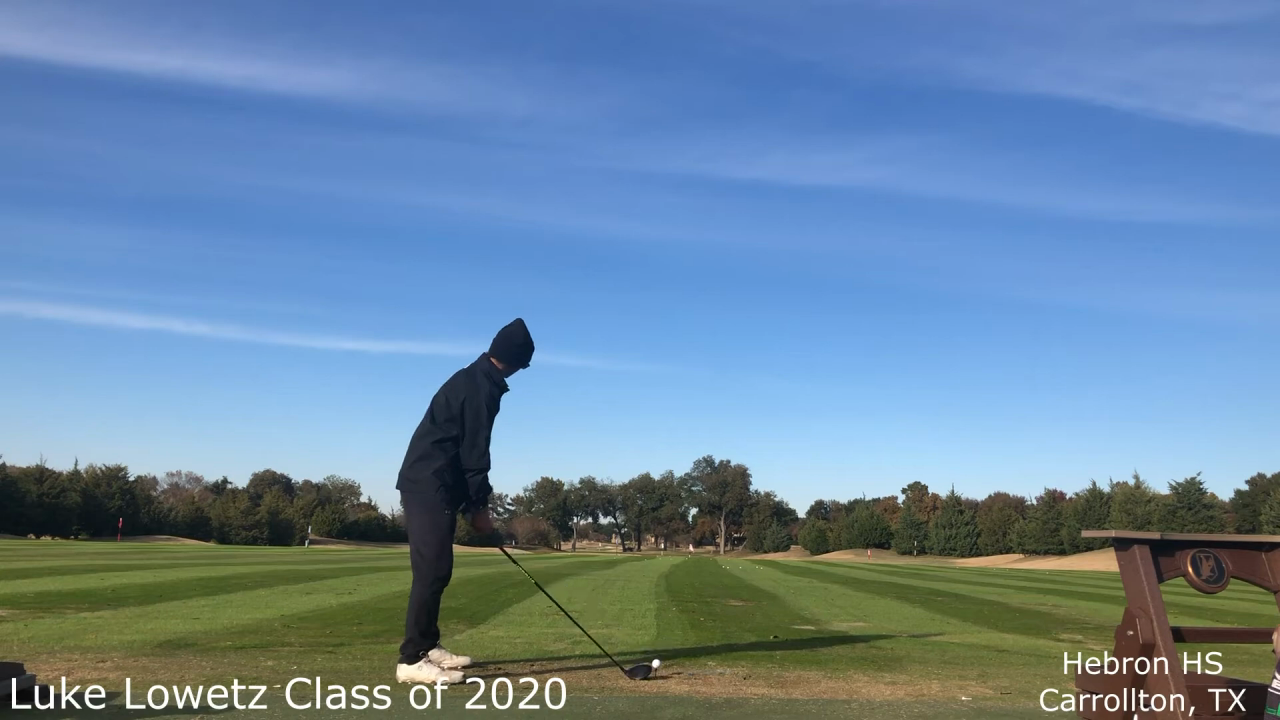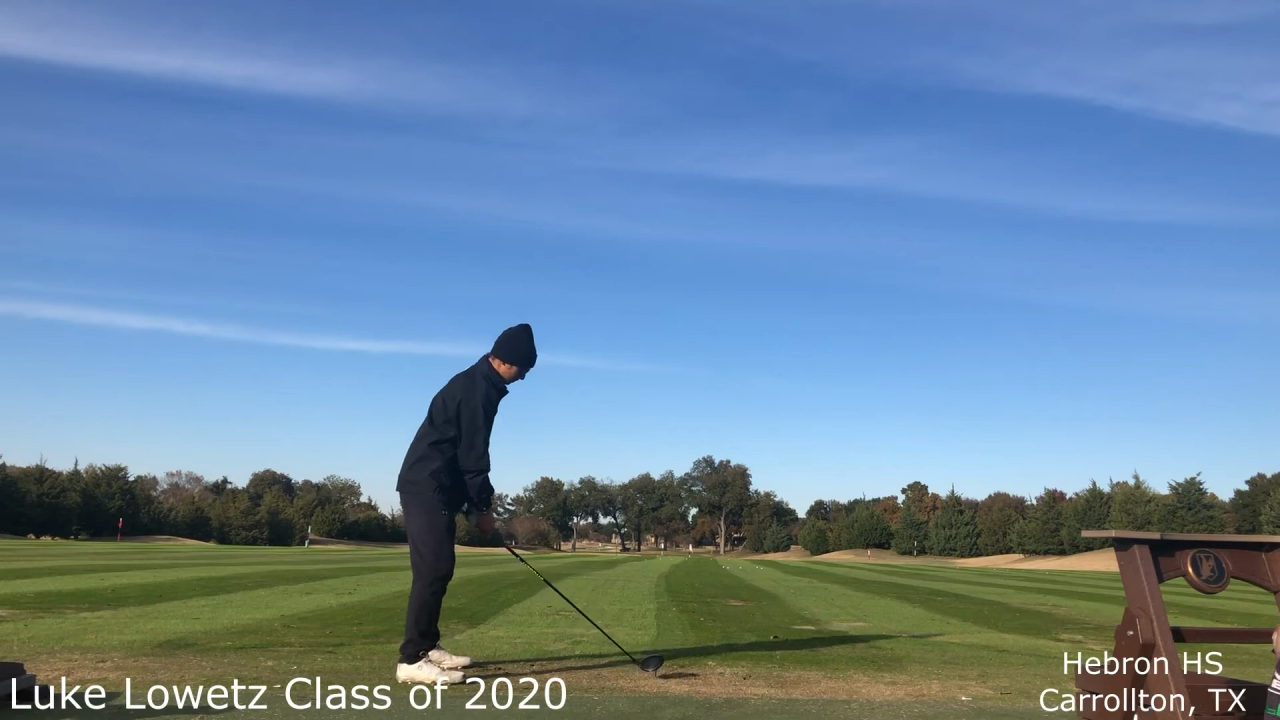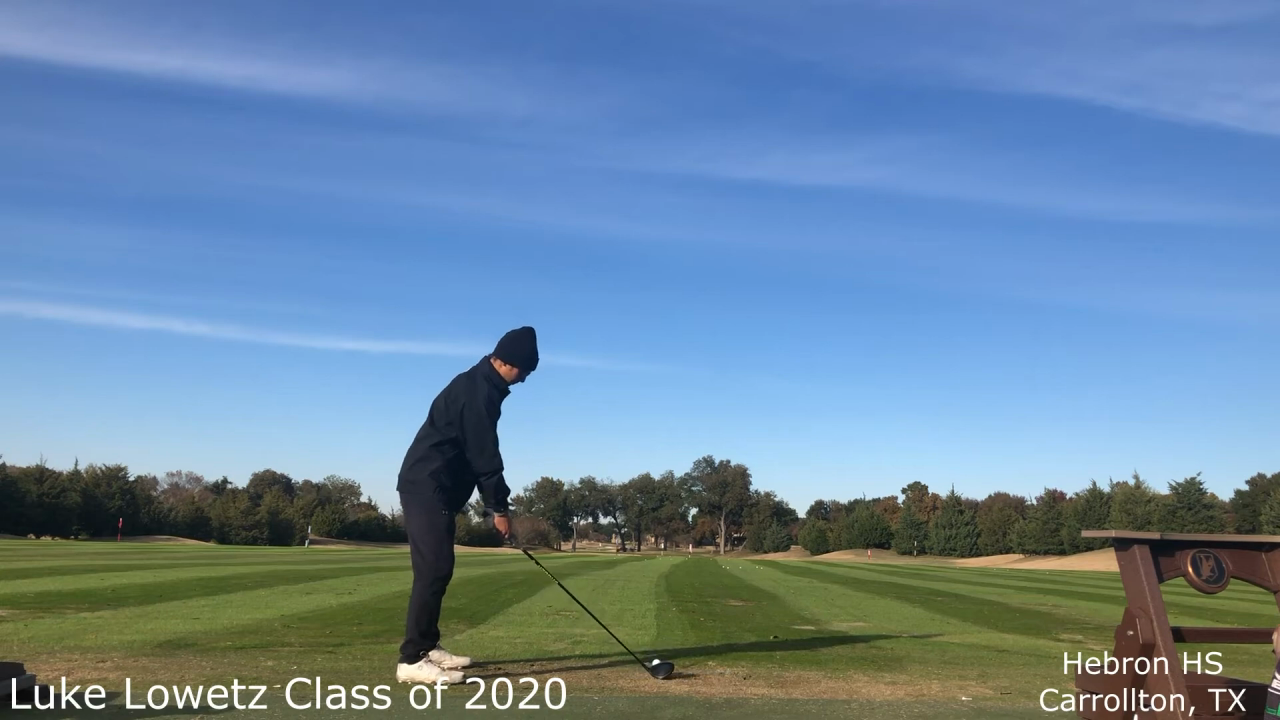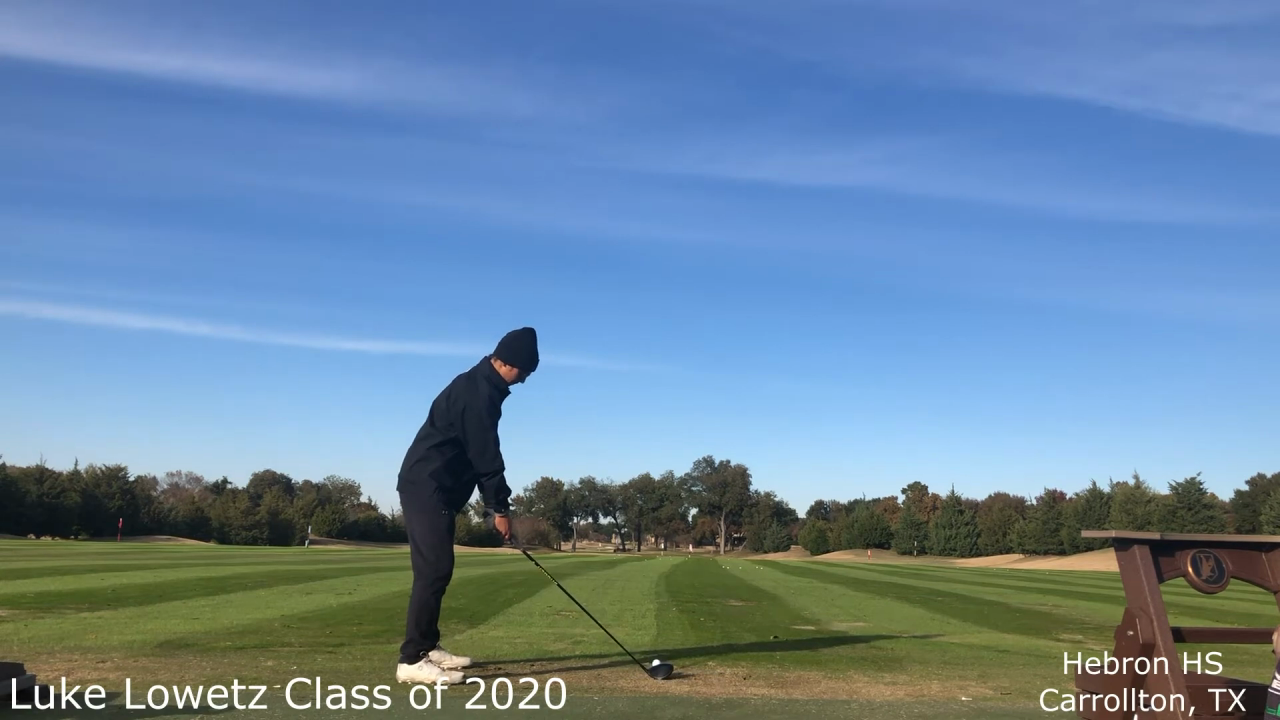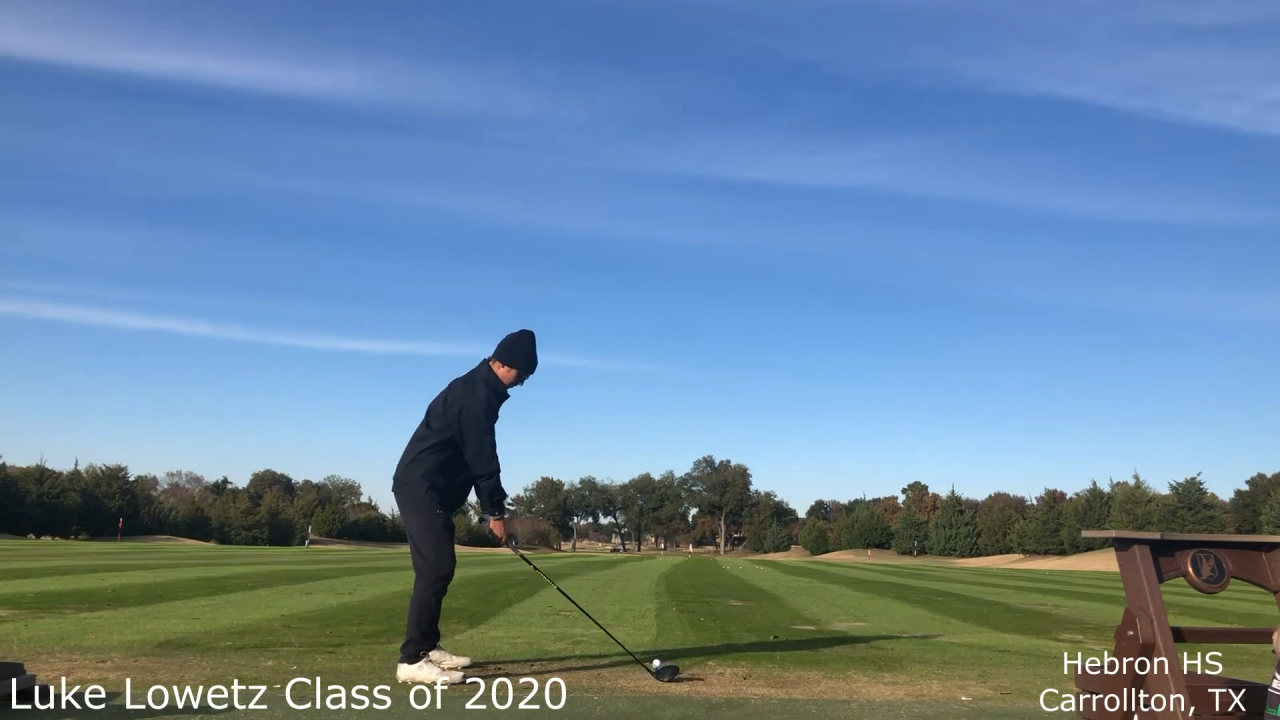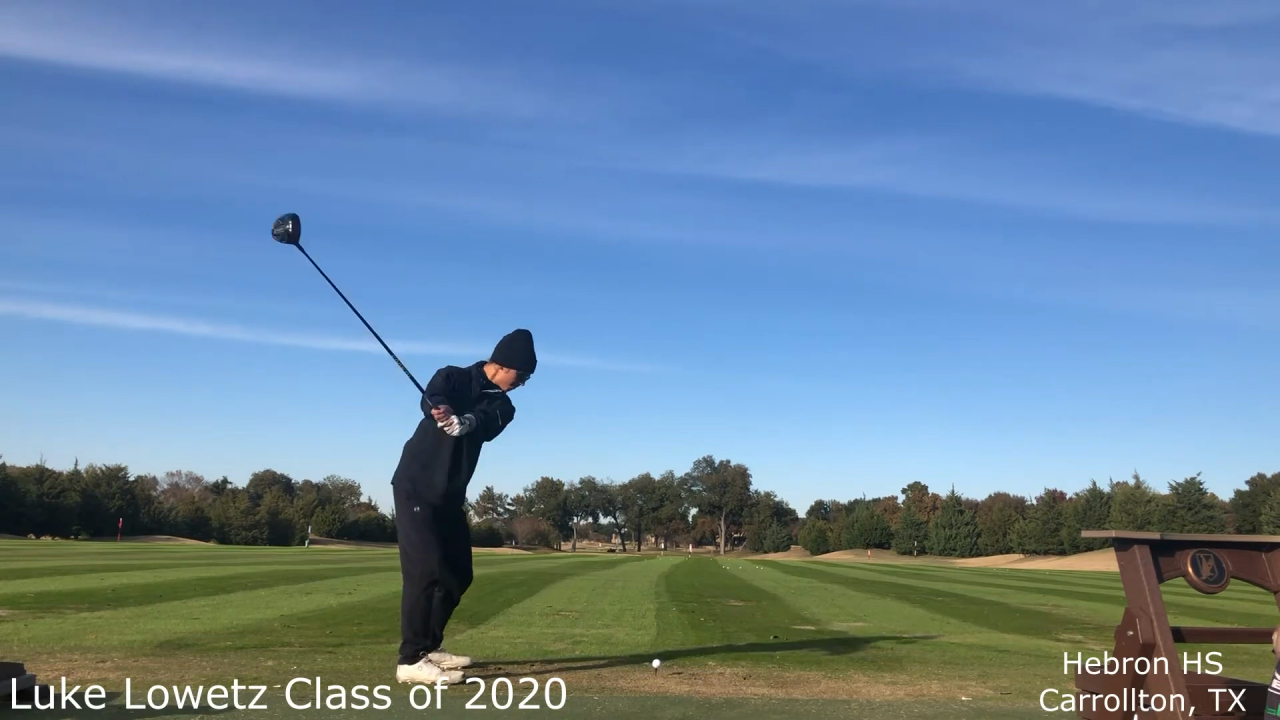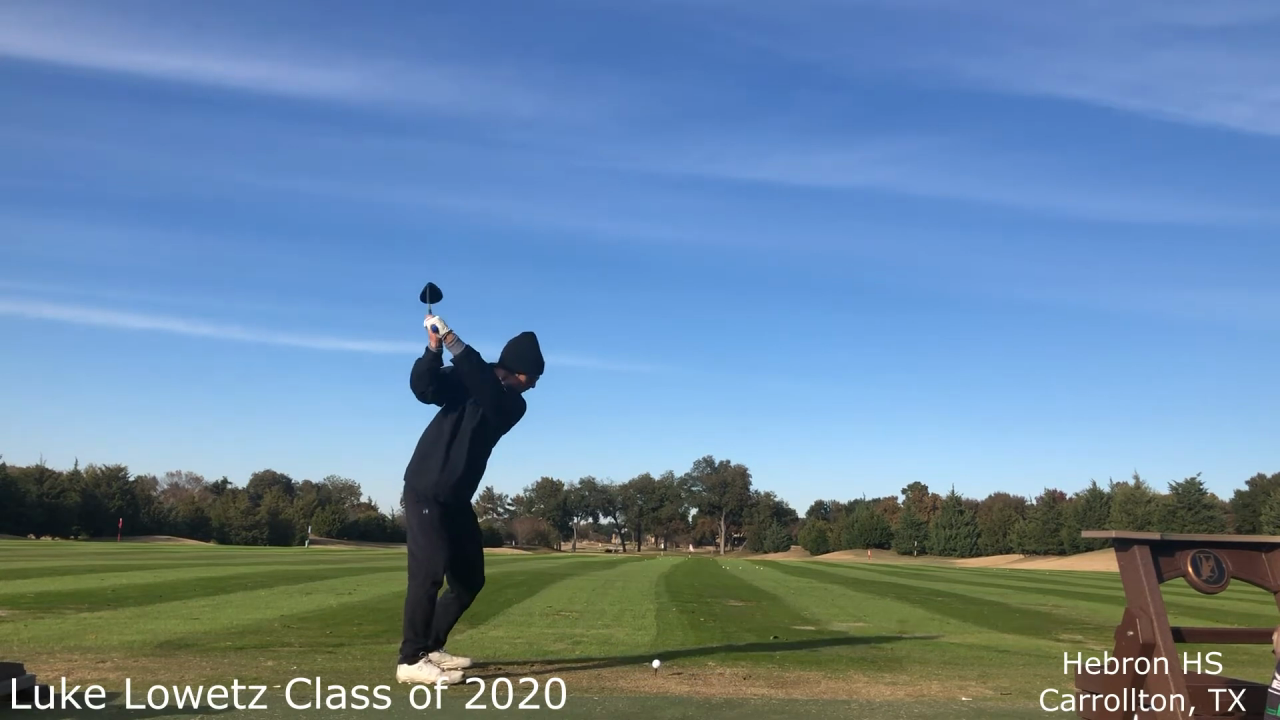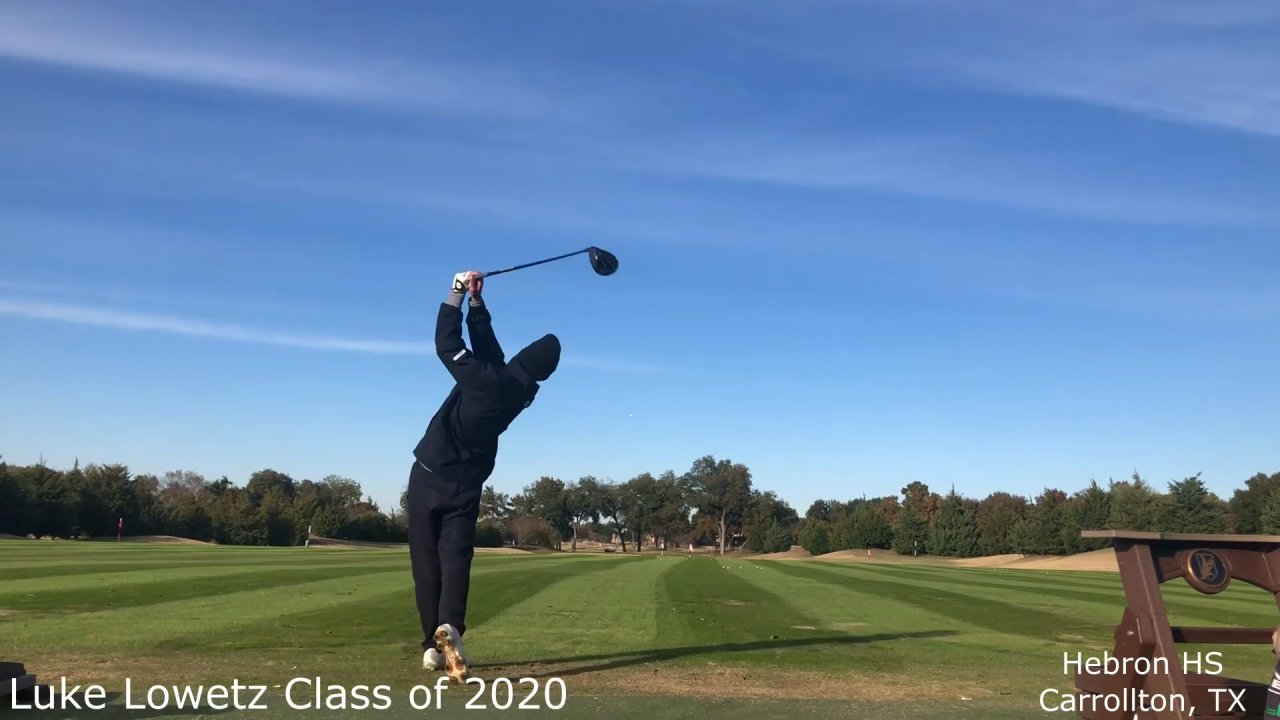
dt=0.5s
person 1, frame 1
left shoulder: (473, 381)
right shoulder: (481, 390)
right elbow: (474, 453)
left wrist: (473, 502)
right wrist: (480, 506)
left hip: (428, 484)
right hip: (431, 488)
left knee: (436, 569)
right knee: (432, 570)
left ankle: (427, 646)
right ankle: (412, 660)
person 1, frame 2
left shoulder: (476, 384)
right shoulder: (477, 390)
right elbow: (472, 456)
left wrist: (477, 503)
right wrist: (482, 507)
left hip: (431, 487)
right hip: (429, 489)
left knee: (438, 569)
right knee: (433, 570)
left ankle: (427, 647)
right ankle: (412, 659)
person 1, frame 3
left shoulder: (478, 386)
right shoulder: (479, 393)
left elbow: (475, 454)
right elbow: (484, 456)
left wrist: (492, 503)
right wrist: (499, 508)
left hip: (431, 487)
right hip: (429, 488)
left knee: (437, 569)
right knee: (434, 570)
left ankle: (427, 647)
right ankle: (412, 659)
person 1, frame 4
left shoulder: (478, 386)
right shoulder: (479, 393)
left elbow: (478, 454)
right elbow: (485, 457)
left wrist: (493, 503)
right wrist: (500, 508)
left hip: (431, 487)
right hip: (428, 488)
left knee: (438, 569)
right knee: (434, 570)
left ankle: (428, 647)
right ankle: (412, 659)
person 1, frame 5
left shoulder: (478, 390)
right shoulder: (476, 395)
left elbow: (477, 458)
right elbow: (481, 459)
left wrist: (488, 507)
right wrist: (495, 512)
left hip: (430, 488)
right hip: (423, 488)
left knee: (439, 568)
right knee: (435, 568)
left ankle: (428, 647)
right ankle: (412, 659)
person 1, frame 6
left shoulder: (503, 407)
right shoulder: (454, 377)
left elbow: (482, 423)
right elbow: (434, 395)
left wrist: (459, 421)
right wrist: (439, 407)
left hip: (449, 496)
right hip: (415, 488)
left knee: (458, 575)
right knee: (424, 570)
left ankle: (430, 647)
right ankle: (411, 660)
person 1, frame 7
left shoulder: (513, 404)
right shoulder: (462, 379)
left elbow: (485, 384)
right elbow: (423, 386)
left wrist: (450, 340)
right wrist: (434, 348)
left hip: (457, 497)
right hip: (426, 489)
left knee: (469, 578)
right knee: (430, 571)
left ankle: (430, 647)
right ankle: (411, 660)
person 1, frame 8
left shoulder: (485, 378)
right shoulder: (521, 394)
left elbow: (446, 340)
right elbow: (486, 346)
left wrist: (460, 292)
right wrist: (476, 301)
left hip: (426, 478)
right hip: (462, 489)
left knee: (426, 564)
right knee: (455, 560)
left ankle: (434, 644)
right ankle: (446, 630)
